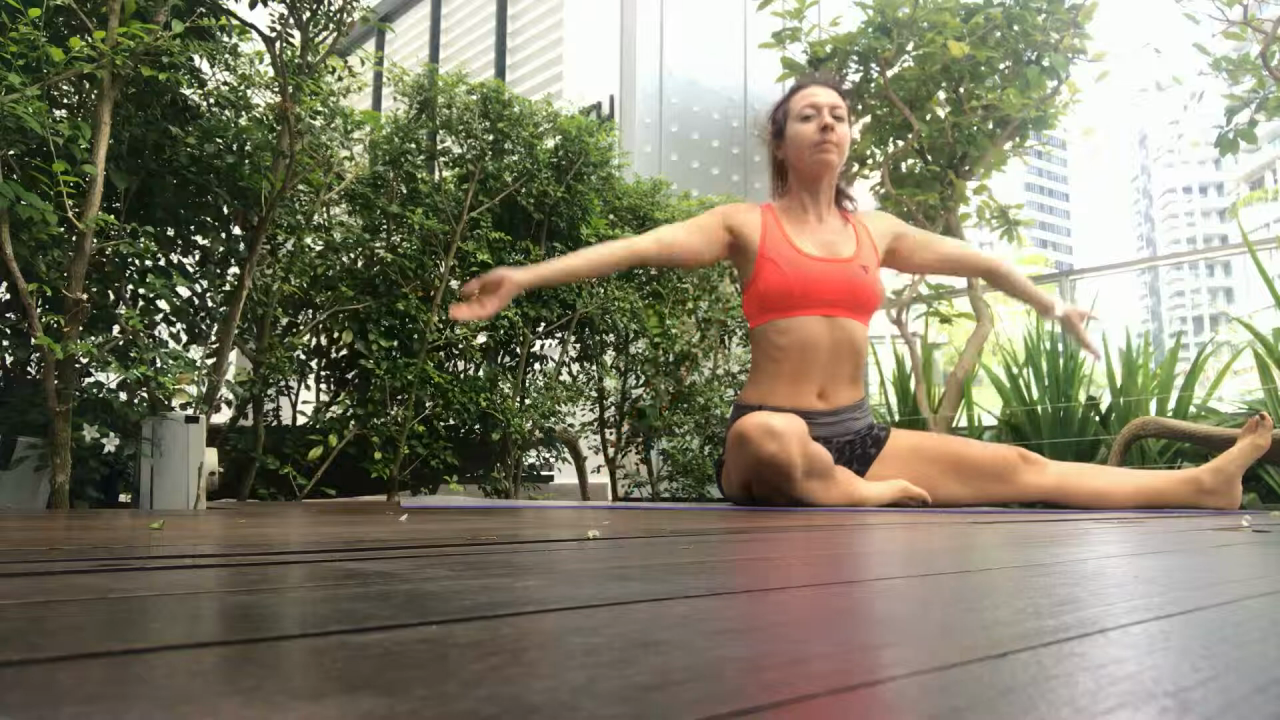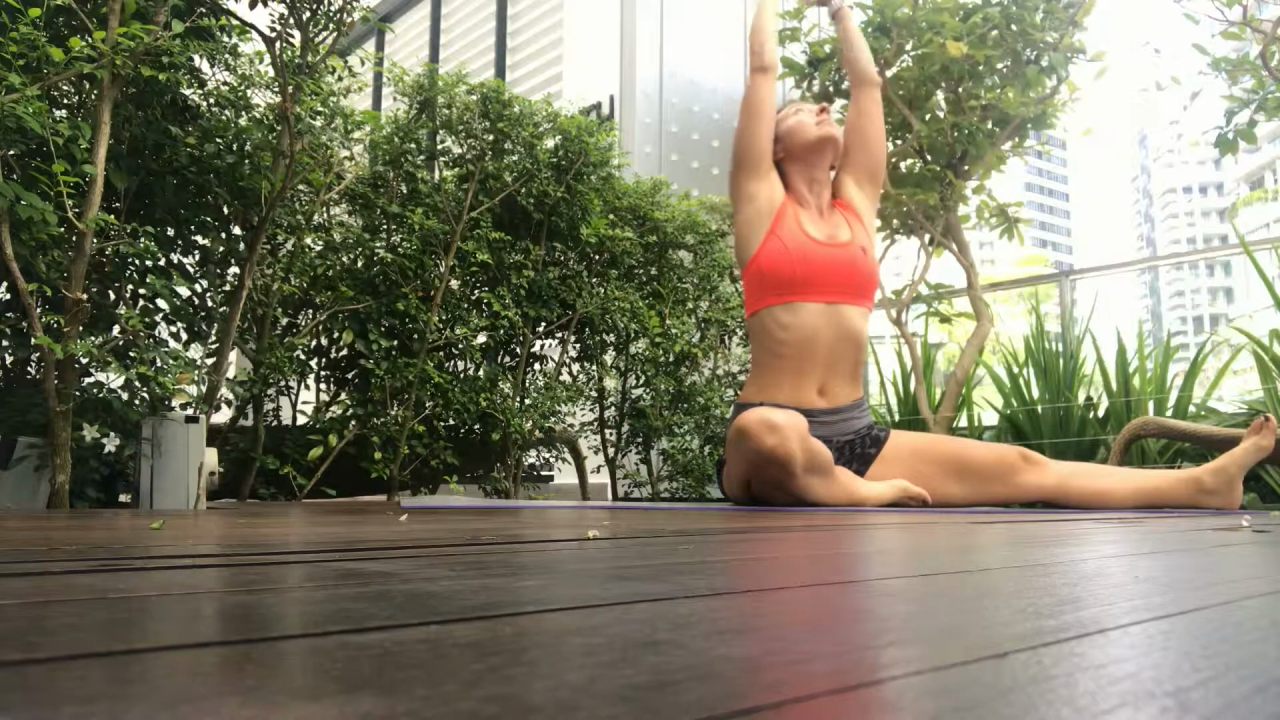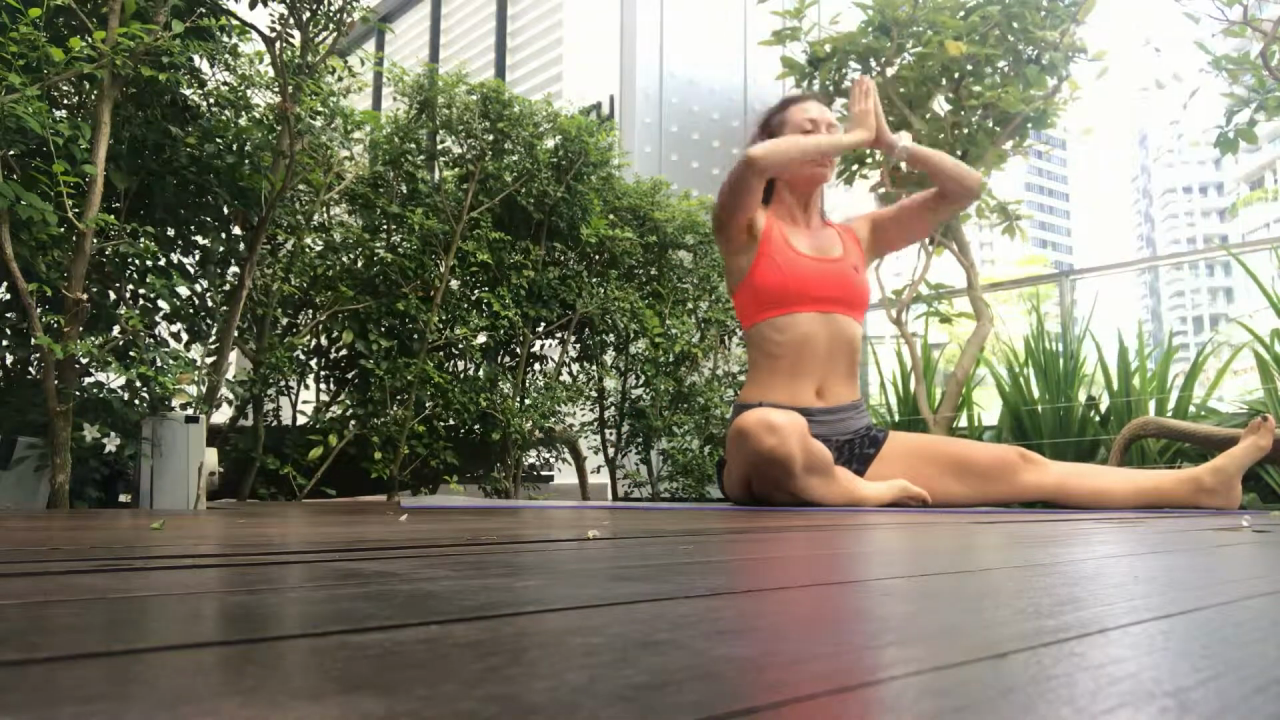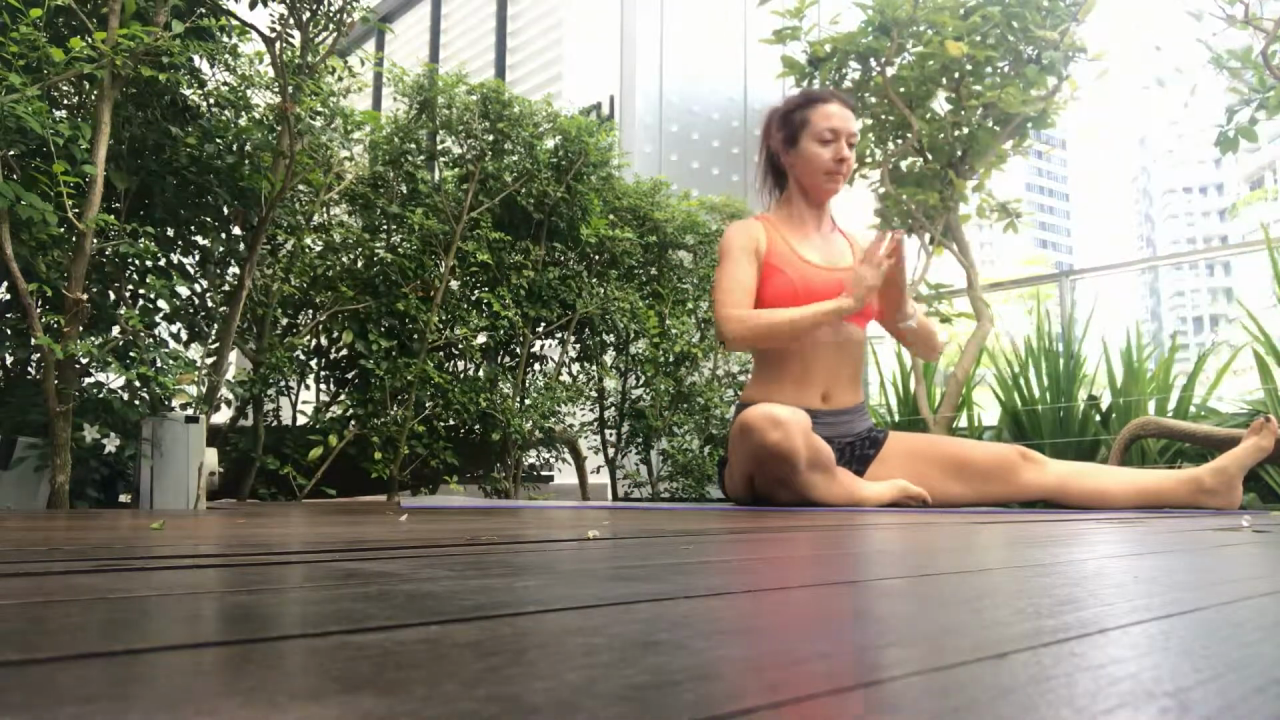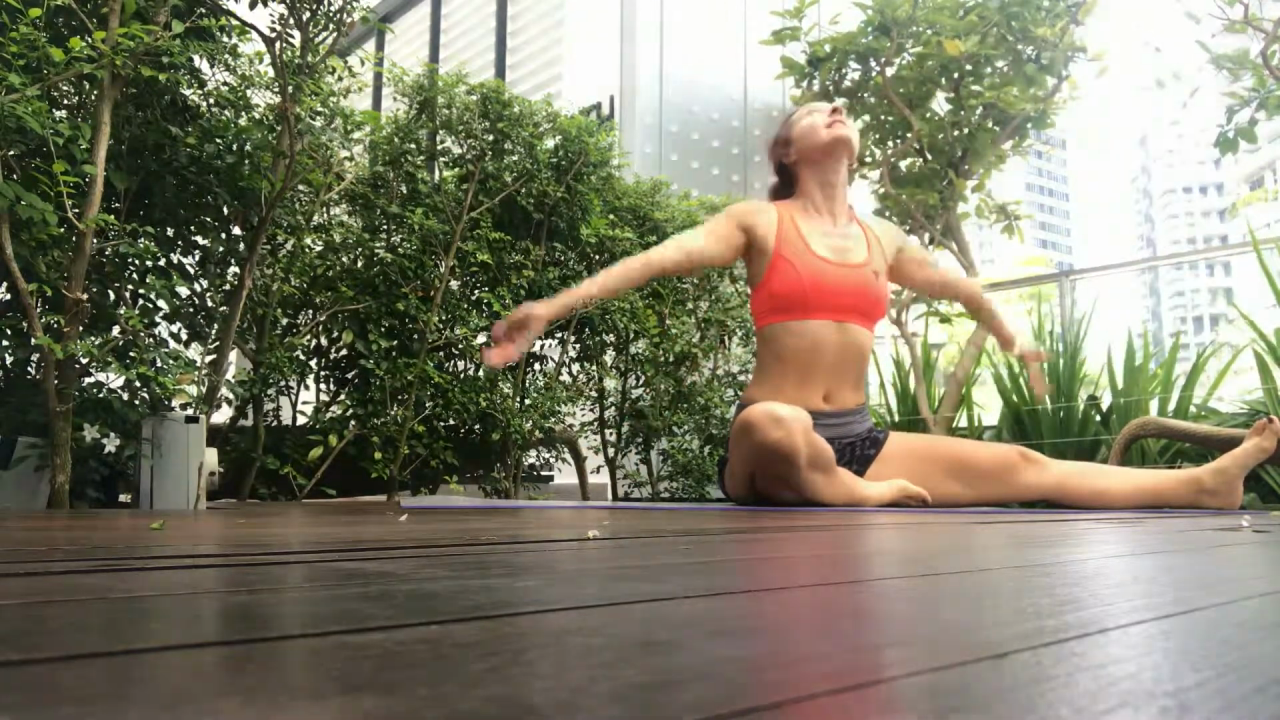
dt=1s
person 1, frame 1
left shoulder: (875, 230)
right shoulder: (747, 224)
left elbow: (972, 260)
right elbow: (634, 247)
left wrist: (1048, 302)
right wrist: (529, 275)
left hip: (860, 434)
right hip: (767, 444)
left knee: (1019, 464)
right knee: (771, 435)
left ankle: (1196, 485)
right ankle: (867, 500)
person 1, frame 2
left shoulder: (857, 204)
right shoulder: (762, 203)
left elbow: (867, 83)
right elbow: (762, 71)
left hip: (853, 436)
right hip: (770, 446)
left knee: (1024, 468)
right knee: (766, 432)
right ankle: (861, 496)
person 1, frame 3
left shoulder: (858, 235)
right shoulder: (746, 229)
left elbow: (968, 186)
right elbow: (755, 159)
left wrist: (887, 138)
right wrist: (856, 134)
left hip: (853, 436)
right hip: (771, 445)
left knee: (1021, 466)
right knee: (768, 435)
left ankle: (1198, 486)
right ankle: (864, 496)
person 1, frame 4
left shoulder: (862, 248)
right shoulder: (749, 237)
left elbow: (926, 344)
right elbow: (734, 328)
left wrist: (896, 307)
right wrist: (848, 303)
left hip: (857, 437)
right hip: (770, 450)
left knee: (1022, 466)
right knee: (772, 426)
left ankle: (1202, 485)
right ankle: (863, 496)
person 1, frame 5
left shoulder: (880, 238)
right shoulder: (762, 222)
left elbow: (957, 282)
right elbow: (654, 258)
left wrist: (1008, 335)
right wrist: (554, 306)
left hip: (861, 437)
right hip: (770, 449)
left knee: (1020, 465)
right knee: (775, 425)
left ankle: (1202, 484)
right ankle: (862, 500)
